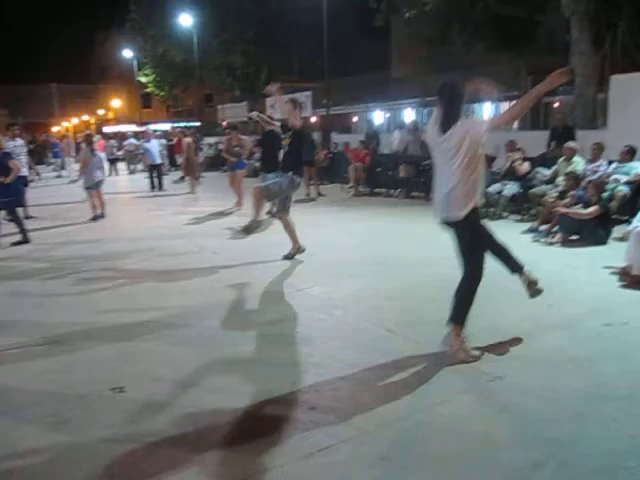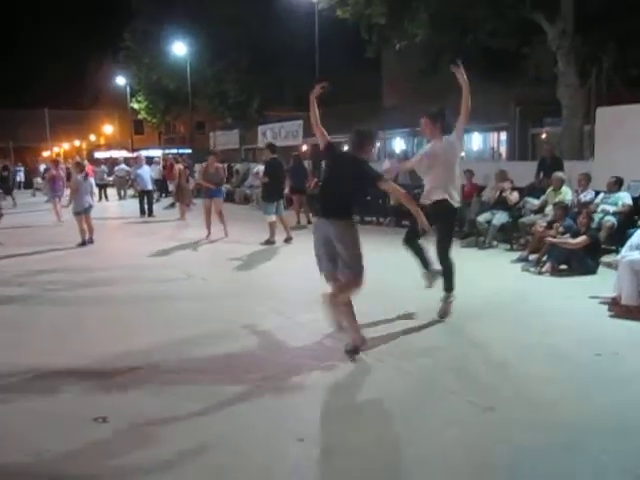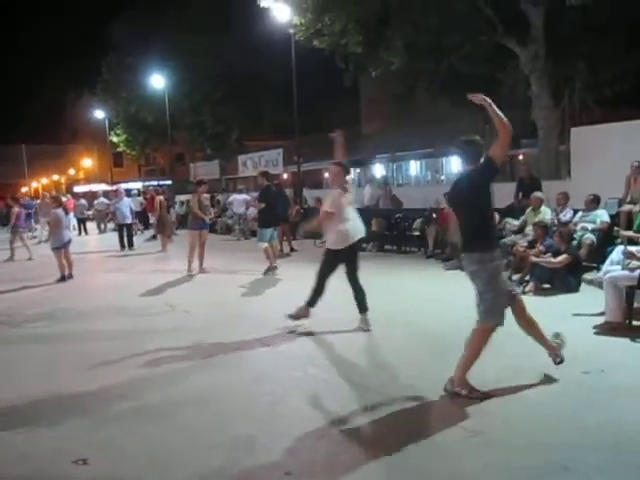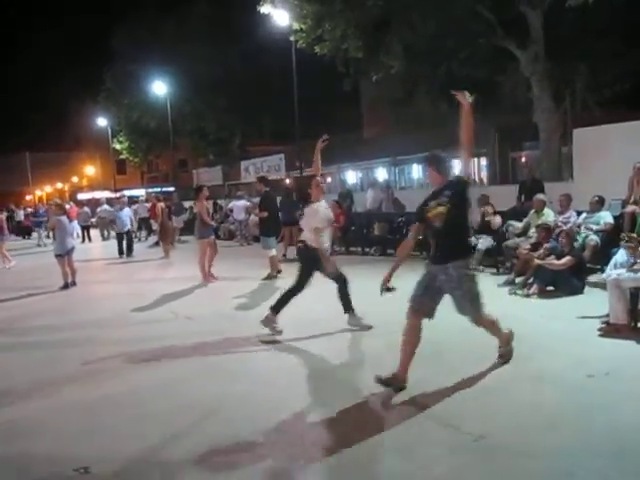
dt=1s
person 1, frame 1
left shoulder: (300, 129)
right shoulder: (290, 129)
left elbow: (290, 112)
right elbow: (277, 125)
left wrist: (276, 94)
right wrist: (261, 117)
left hip: (290, 176)
right hip: (284, 175)
left knee: (258, 190)
right knee: (283, 214)
left ankle: (255, 220)
right ankle: (296, 246)
person 1, frame 2
left shoulder: (335, 156)
right shoulder: (366, 170)
left elbow: (316, 127)
right elbow: (394, 190)
left wrist: (313, 98)
right wrist: (418, 212)
left hip: (321, 224)
right hip: (344, 226)
left knee: (338, 282)
right knee: (353, 279)
left ankle: (355, 336)
right ankle: (336, 297)
person 1, frame 3
left shoulder: (457, 187)
right shoulder: (480, 176)
right elbow: (505, 132)
right wrist: (486, 103)
left hip: (474, 256)
right hip: (482, 257)
left knee: (514, 304)
right knee: (488, 321)
left ankle: (551, 347)
right ankle: (457, 380)
person 1, frame 4
left shoulder: (458, 187)
right shoulder: (426, 203)
left elbow: (467, 147)
right elbow: (409, 240)
left wrist: (466, 108)
right wrist: (391, 272)
left hip: (458, 266)
right hip: (436, 267)
left knee: (476, 317)
right knee: (414, 315)
left ankle: (505, 337)
right ankle: (400, 374)
person 2, frame 1
left shoulder: (434, 128)
right shoulder: (468, 128)
left elbow: (443, 99)
right elbow: (509, 116)
left wrist: (472, 87)
right wrist: (545, 86)
left hip: (445, 209)
right hip: (463, 209)
left knee: (485, 240)
right knee: (472, 271)
left ankle: (522, 273)
right ankle: (455, 335)
person 2, frame 2
left shoulder: (452, 142)
right shoulder: (427, 149)
left elbow: (464, 116)
right elbow: (410, 164)
left wrist: (465, 84)
left hip: (447, 204)
right hip: (428, 202)
left knee: (443, 252)
right knee: (409, 239)
left ankle: (448, 295)
right ankle: (429, 269)
person 2, frame 3
left shoulder: (336, 196)
right shoulder: (345, 188)
left elbow: (322, 220)
right elbow: (340, 162)
left wrist: (305, 227)
right wrist: (340, 141)
left hip: (339, 243)
right hip: (354, 238)
left knee: (322, 277)
right knee: (353, 279)
left ankle: (306, 309)
right ankle: (364, 318)
person 2, frame 4
left shoulder: (317, 203)
right shoulder: (319, 209)
left elbow: (316, 171)
right elbow: (317, 235)
left wrist: (318, 150)
right wrist: (327, 260)
left hip: (306, 250)
right hip: (314, 251)
left knee: (299, 286)
right knee: (341, 280)
left ankle: (270, 316)
right ankle: (352, 317)
